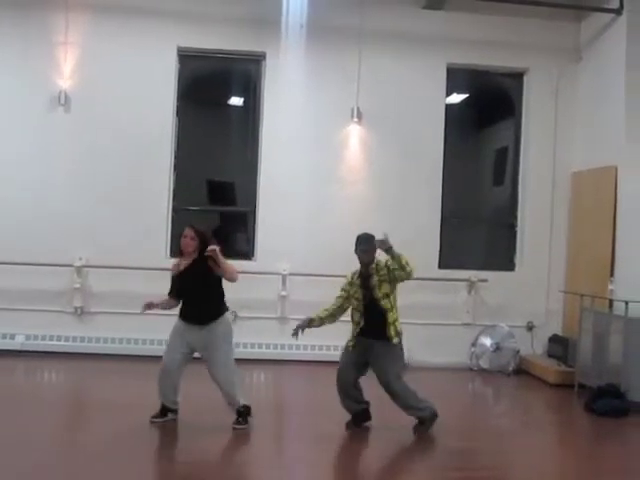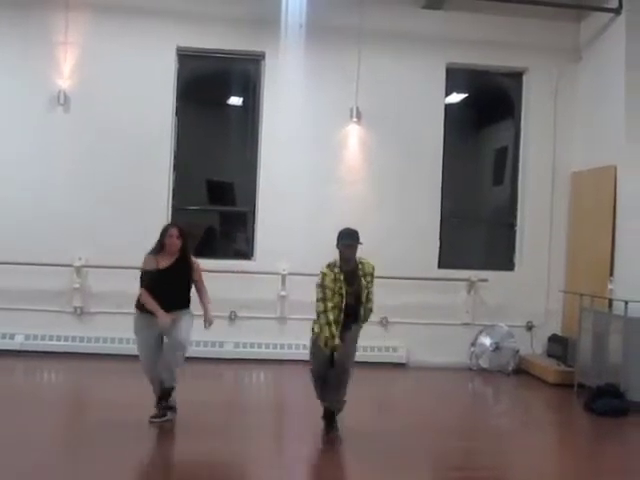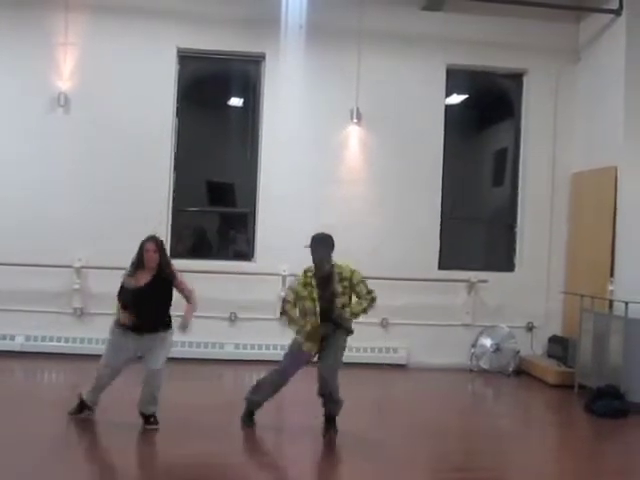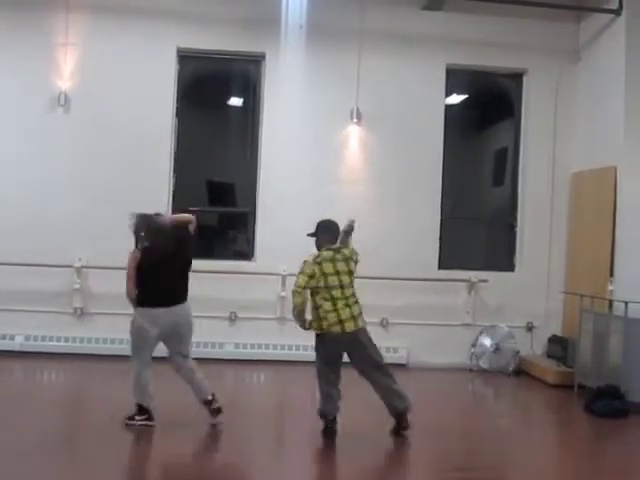
dt=0.4s
person 1, frame 1
left shoulder: (386, 268)
right shoulder: (352, 280)
left elbow: (407, 273)
right elbow: (335, 311)
left wrist: (391, 251)
right wrist: (310, 321)
left hip: (386, 338)
right hip: (361, 338)
left knee: (392, 381)
right knee: (345, 375)
left ankle: (426, 414)
right ankle: (360, 412)
person 1, frame 2
left shoulder: (367, 269)
right shoulder: (327, 274)
right elbow: (323, 312)
left wrist: (366, 314)
right wrist: (334, 343)
left hip: (351, 325)
right hip: (327, 329)
left knee: (342, 365)
right knee: (319, 369)
left ankle: (331, 411)
right ankle: (329, 404)
person 1, frame 3
left shoulder: (348, 274)
right shoulder: (305, 278)
left elbow: (369, 298)
right elbow: (287, 304)
left wrist: (349, 313)
right wrist: (303, 325)
left hip: (336, 331)
right hip: (311, 333)
left knee: (327, 373)
right knee: (284, 370)
left ankle: (331, 416)
right ankle: (251, 406)
person 1, frame 4
left shoulder: (312, 264)
right shoulder: (349, 256)
left elbow: (298, 296)
left wrist: (302, 320)
right wrist: (346, 235)
left hip: (328, 329)
right hip: (355, 324)
left knee: (328, 375)
right knee: (375, 370)
left ankle: (329, 421)
right ankle: (400, 413)
person 2, frame 1
left shoulder: (209, 261)
right shoulder: (177, 267)
left elbow: (233, 277)
right elbow: (174, 301)
left wrist: (219, 258)
right wrist: (157, 304)
left hip: (215, 325)
right hip: (186, 325)
left knee: (221, 371)
right knee: (169, 365)
left ankle: (241, 409)
right ankle: (168, 407)
person 2, frame 2
left shoulder: (189, 263)
right shoulder: (151, 261)
left elbow: (200, 287)
right elbow: (143, 292)
left wrist: (207, 311)
right wrist: (160, 314)
left hip: (179, 314)
right hip: (147, 317)
left knee: (178, 341)
right knee: (150, 364)
left ankle: (168, 385)
right ankle: (166, 406)
person 2, frame 3
left shoulder: (168, 275)
right shoulder: (130, 279)
left elbow: (189, 294)
right elbow: (120, 311)
left wrist: (189, 313)
right wrist: (122, 318)
left hip: (158, 336)
right hip: (127, 334)
left knee: (154, 370)
right knee: (106, 370)
left ankle: (148, 412)
right ankle: (87, 402)
person 2, frame 4
left shoulder: (139, 255)
right shoulder: (180, 244)
left elbow: (130, 290)
right elbow: (191, 219)
left wrist: (139, 307)
right wrist: (167, 220)
left hip: (149, 314)
right hip: (179, 311)
left knee: (142, 363)
right knee: (182, 359)
left ankle: (144, 411)
right ankle: (210, 401)
